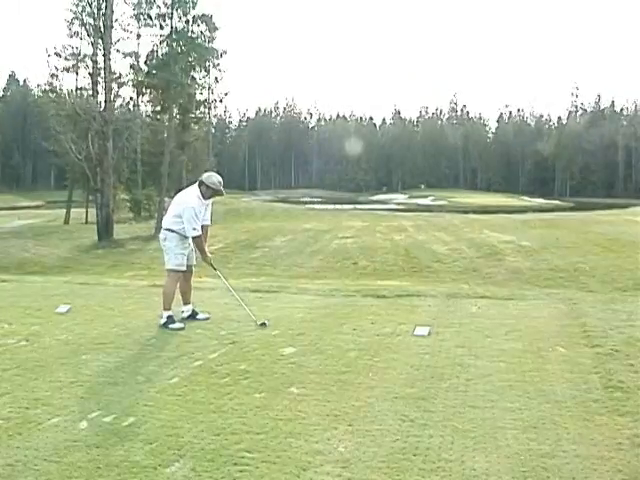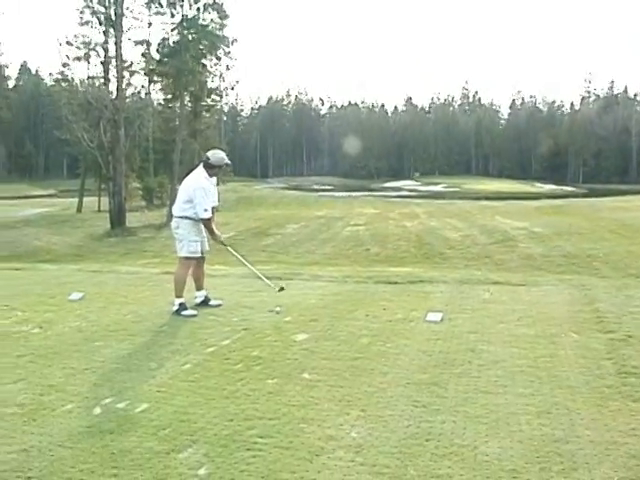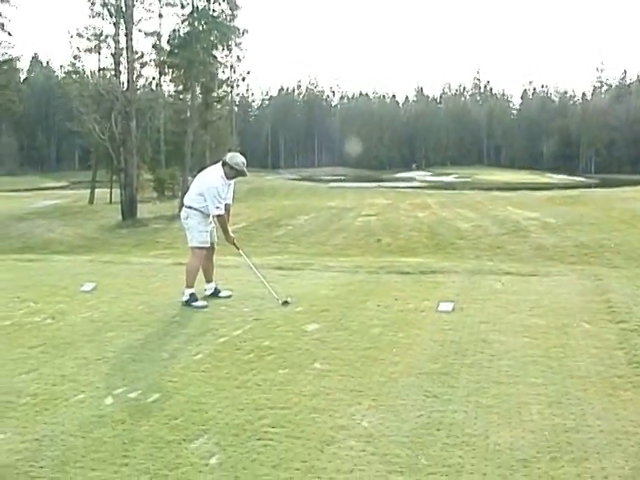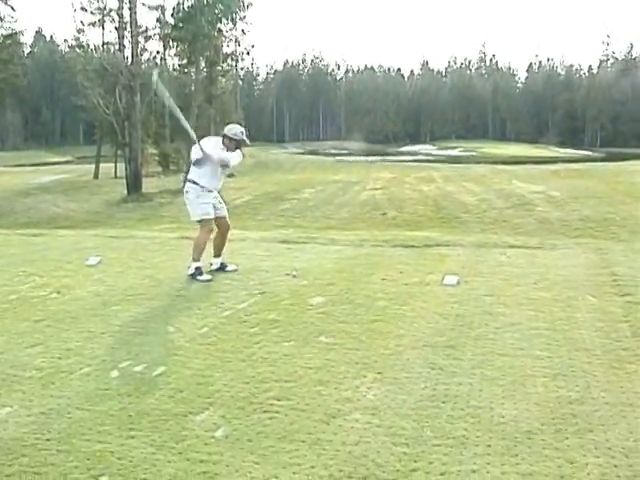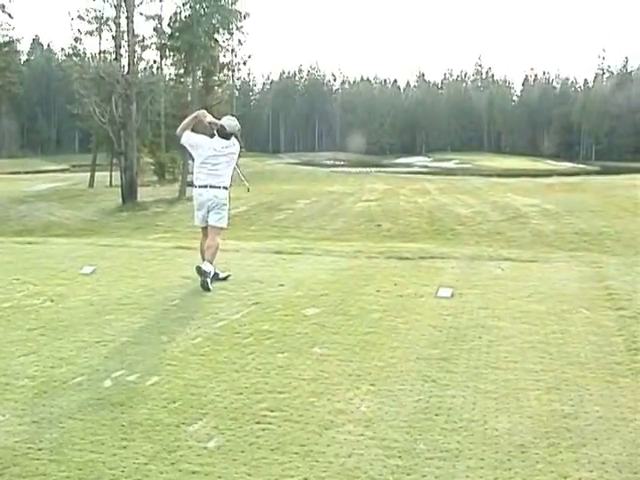
dt=1s
person 1, frame 1
left shoulder: (205, 196)
right shoulder: (191, 202)
left elbow: (205, 223)
right elbow: (195, 233)
left wrist: (205, 248)
right wrist: (204, 254)
left hip: (184, 236)
right hip: (173, 236)
left knee: (187, 273)
right knee: (174, 276)
left ankle: (188, 311)
right ankle: (166, 317)
person 1, frame 2
left shoulder: (210, 177)
right shoulder: (200, 183)
left elbow: (212, 205)
right elbow: (204, 214)
left wrist: (213, 228)
right wrist: (213, 233)
left hip: (196, 223)
right hip: (185, 223)
left knee: (200, 259)
right knee: (186, 263)
left ankle: (201, 296)
right ankle: (178, 304)
person 1, frame 3
left shoulder: (227, 176)
right shoulder: (214, 181)
left elbow: (227, 204)
right elbow: (219, 212)
left wrist: (227, 227)
right wrist: (227, 233)
left hip: (205, 215)
right hip: (194, 214)
left knee: (209, 251)
right knee: (198, 253)
left ankle: (211, 288)
right ankle: (188, 295)
person 1, frame 4
left shoulder: (237, 154)
right shoulder: (209, 143)
left elbow: (224, 163)
right elbow: (195, 161)
left wrist: (211, 157)
right wrist: (203, 156)
left hip: (210, 192)
right hip: (196, 190)
left knee: (224, 226)
right knee: (206, 228)
left ankle: (216, 262)
right ankle: (195, 268)
person 1, frame 5
left shoulder: (203, 143)
right shoulder: (234, 146)
left elbow: (180, 132)
right elbow: (227, 133)
left wrist: (197, 115)
right wrist: (213, 121)
left hip: (200, 192)
right hip: (219, 193)
left knee: (205, 233)
right knee: (214, 234)
left ankle: (209, 270)
right ankle: (206, 267)
